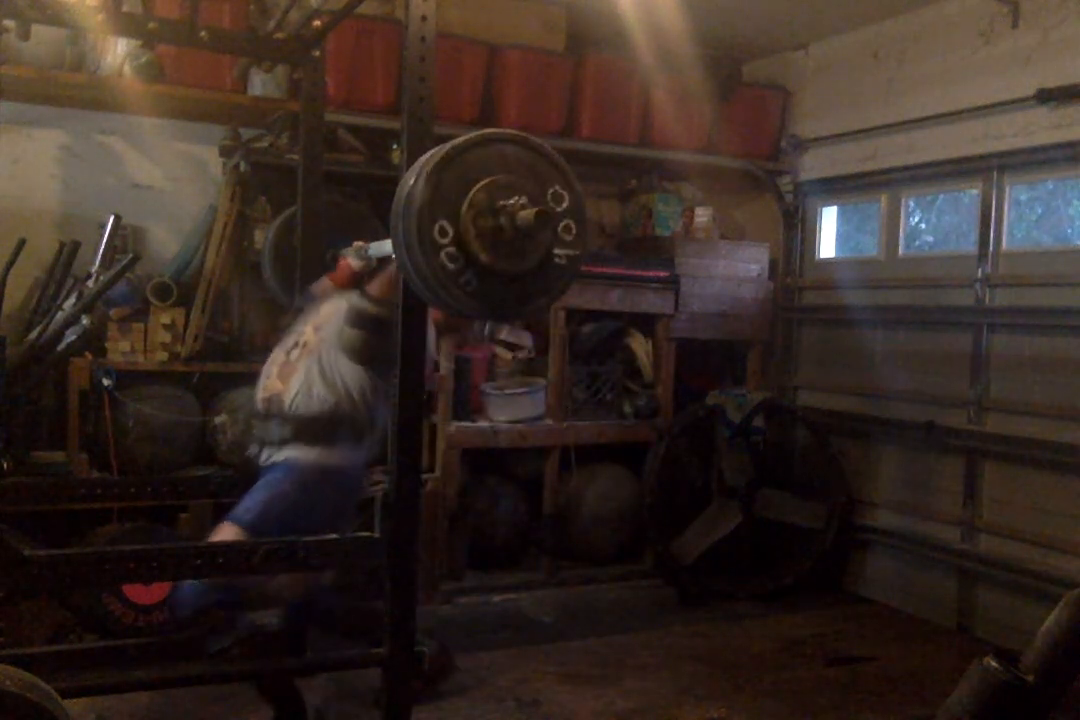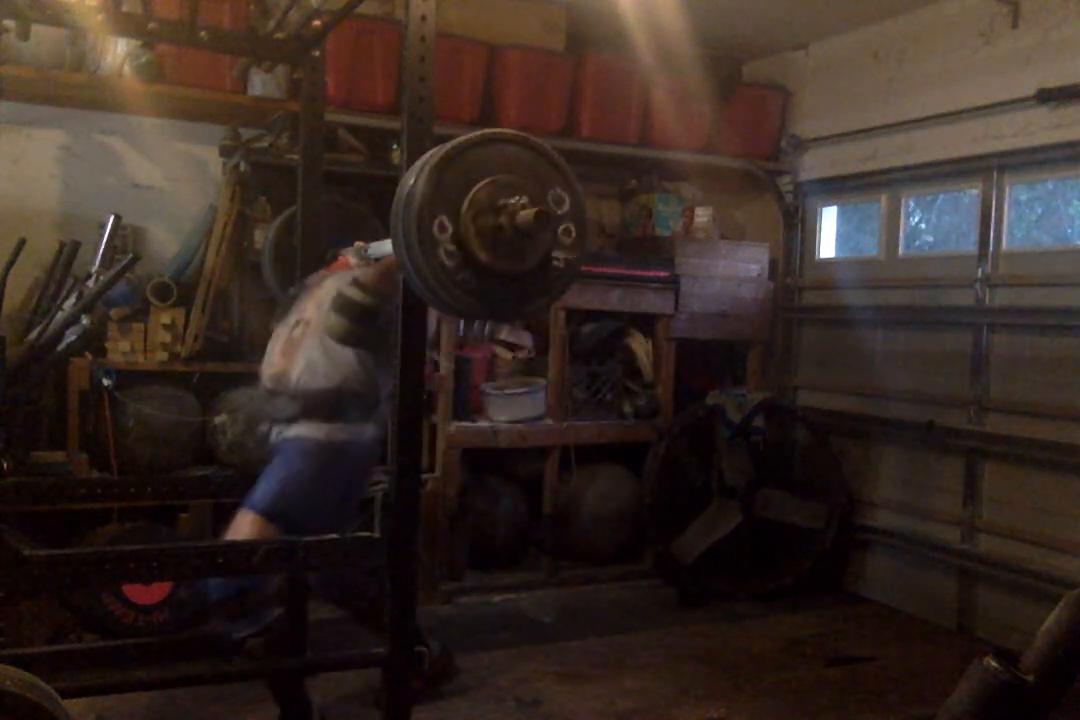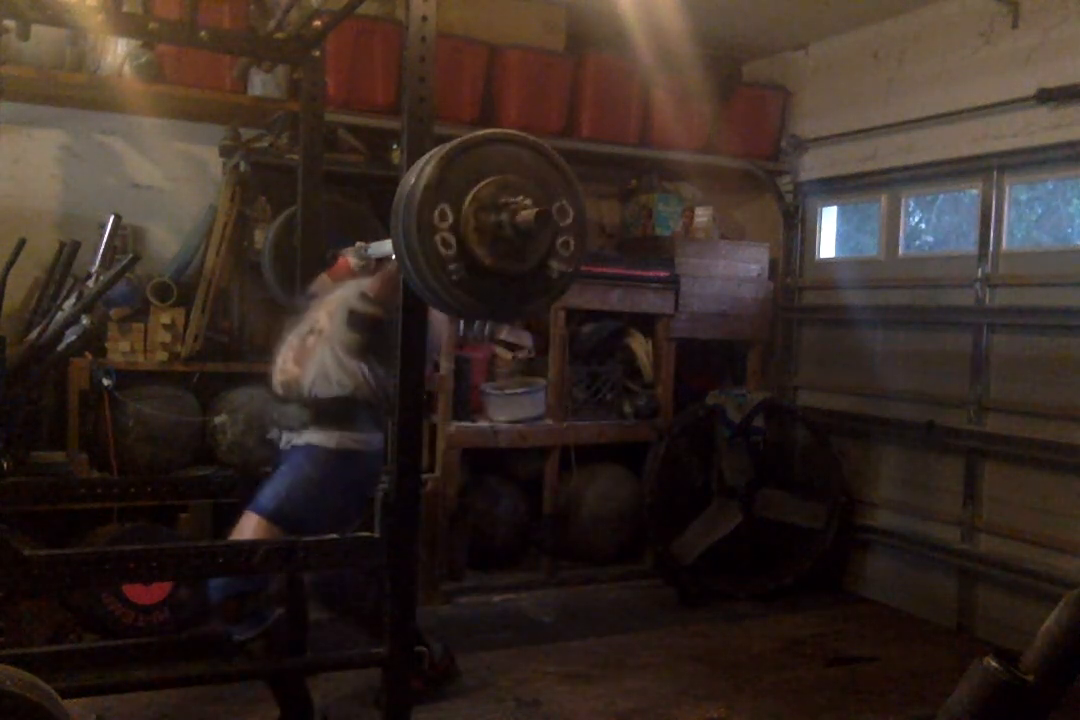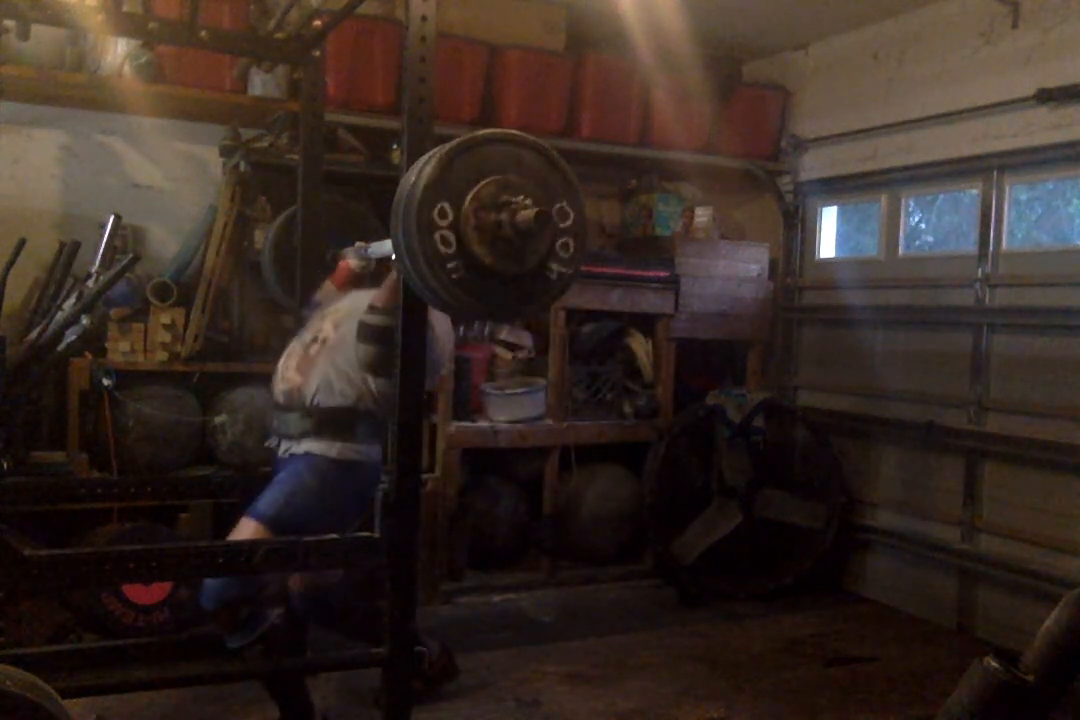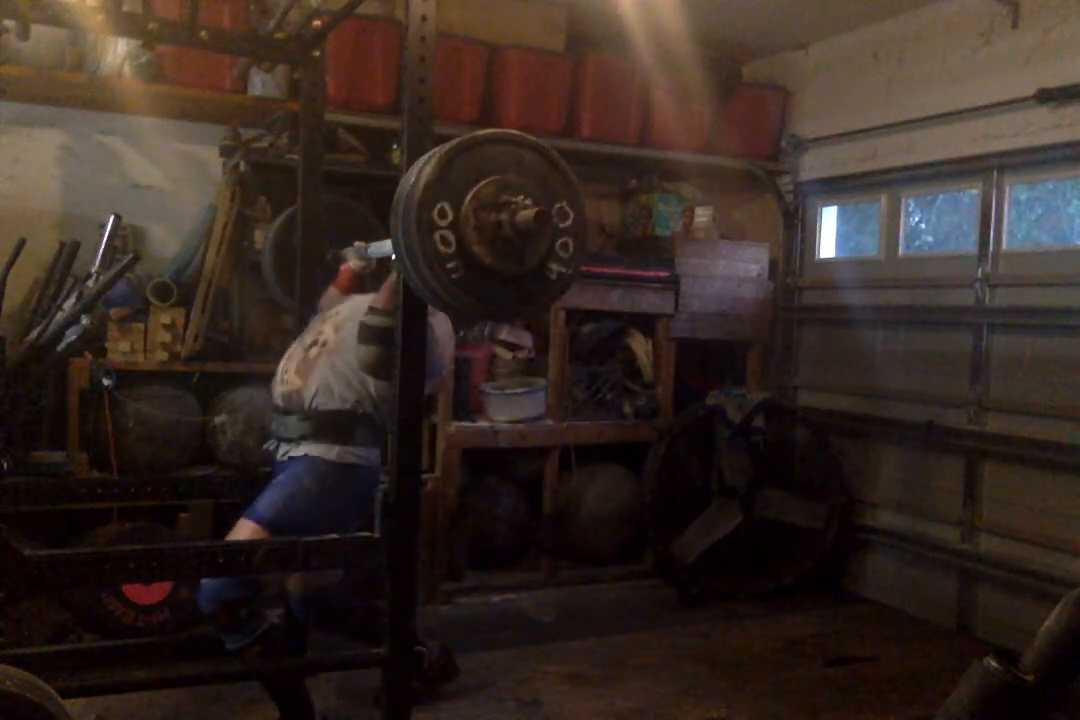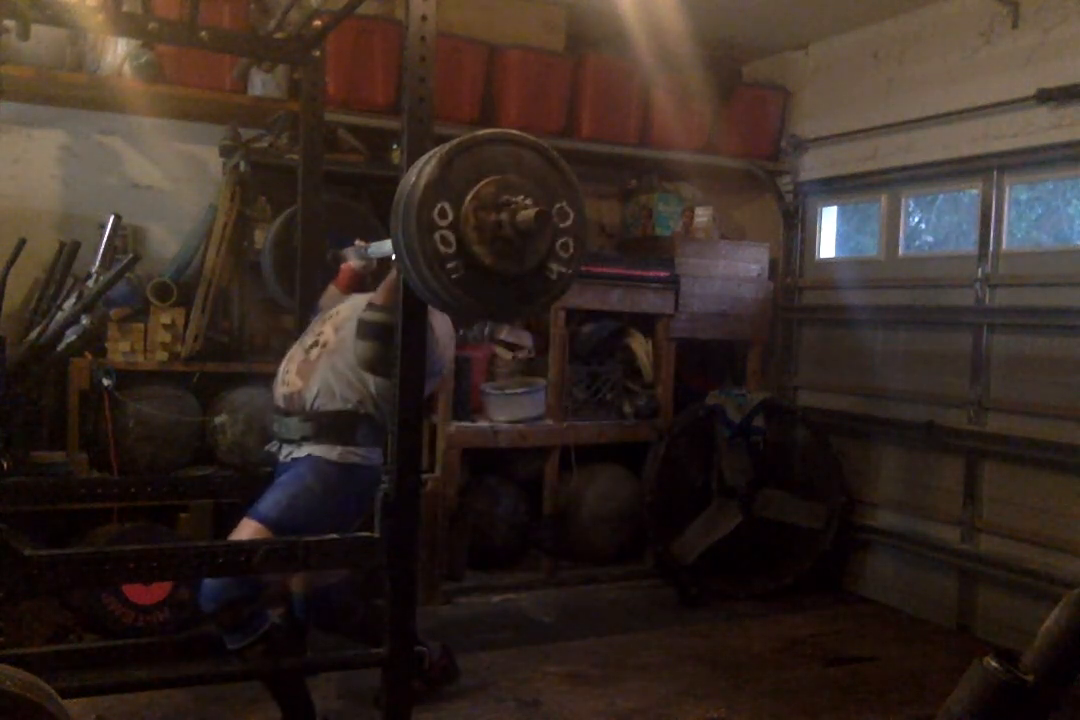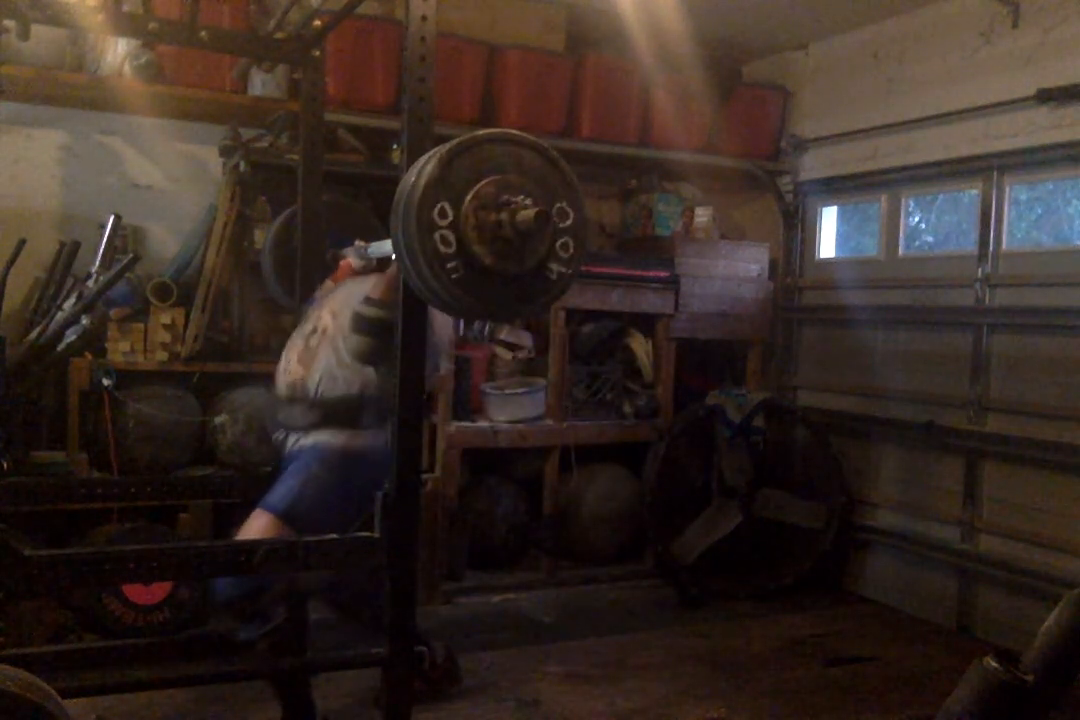
dt=0.2s
person 1, frame 1
right shoulder: (359, 293)
left elbow: (359, 339)
right elbow: (315, 313)
left wrist: (401, 267)
right wrist: (349, 267)
left hip: (313, 465)
right hip: (296, 460)
left knee: (204, 593)
right knee: (301, 591)
person 1, frame 2
left shoulder: (404, 288)
right shoulder: (367, 275)
left elbow: (346, 322)
right elbow: (308, 301)
left wrist: (394, 260)
right wrist: (347, 262)
left hip: (325, 440)
right hip: (306, 437)
left knee: (232, 578)
right knee: (331, 571)
right ankle: (426, 656)
person 1, frame 3
right shoulder: (376, 285)
left elbow: (359, 337)
right elbow: (315, 314)
left wrist: (400, 267)
right wrist: (346, 268)
left hip: (334, 448)
right hip: (311, 442)
left knee: (233, 584)
right knee: (329, 579)
right ankle: (427, 657)
person 1, frame 4
left shoulder: (427, 320)
right shoulder: (371, 298)
left elbow: (376, 353)
right elbow: (319, 323)
left wrist: (405, 272)
right wrist: (348, 270)
left hip: (332, 459)
right hip: (307, 453)
left knee: (226, 589)
right knee: (316, 598)
right ankle: (426, 657)
person 1, frame 5
left shoulder: (429, 326)
right shoulder: (369, 301)
left elbow: (376, 355)
right elbow: (325, 327)
left wrist: (405, 274)
right wrist: (350, 273)
left hip: (330, 463)
right hip: (303, 457)
left knee: (223, 591)
right knee: (316, 601)
right ankle: (426, 658)
person 1, frame 6
left shoulder: (428, 320)
right shoulder: (373, 299)
left elbow: (373, 350)
right elbow: (324, 328)
left wrist: (404, 271)
right wrist: (351, 272)
left hip: (334, 463)
right hip: (306, 457)
left knee: (225, 589)
right knee: (317, 603)
right ankle: (427, 659)
person 1, frame 7
right shoulder: (377, 283)
left elbow: (367, 341)
right elbow: (322, 318)
left wrist: (402, 267)
right wrist: (348, 268)
left hip: (339, 448)
right hip: (313, 444)
left knee: (241, 581)
right knee: (335, 579)
right ankle: (429, 660)
